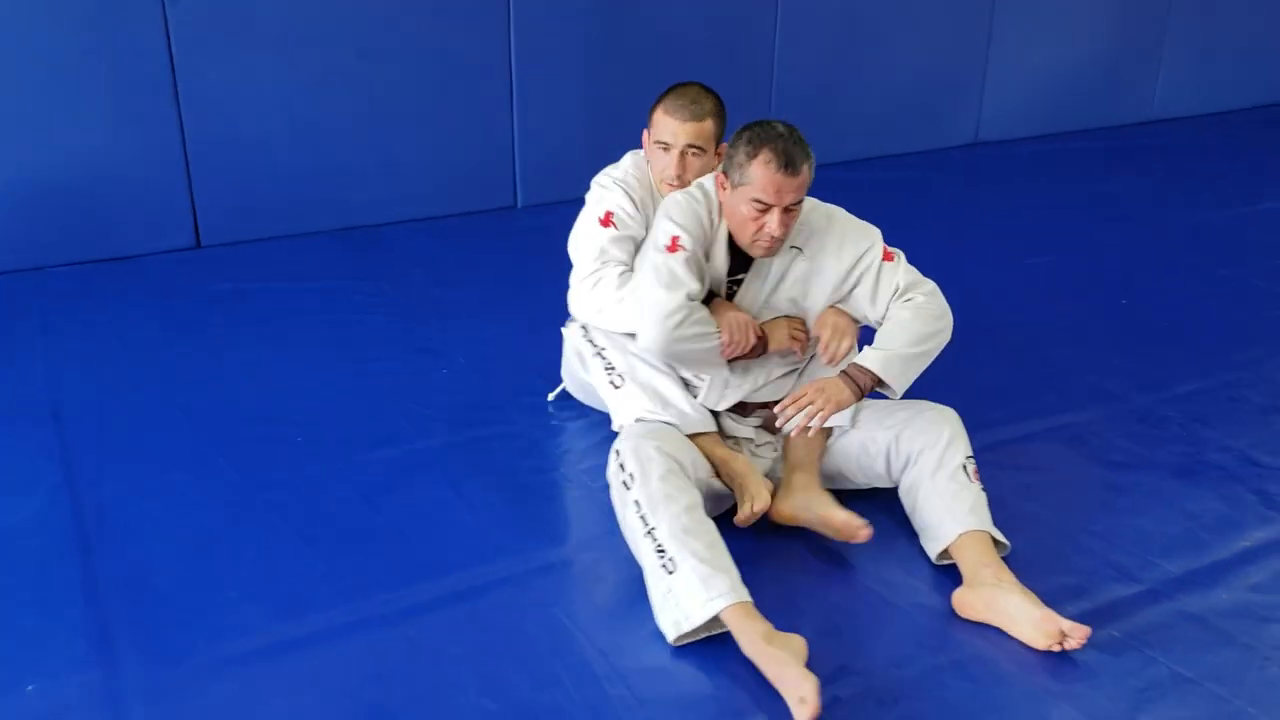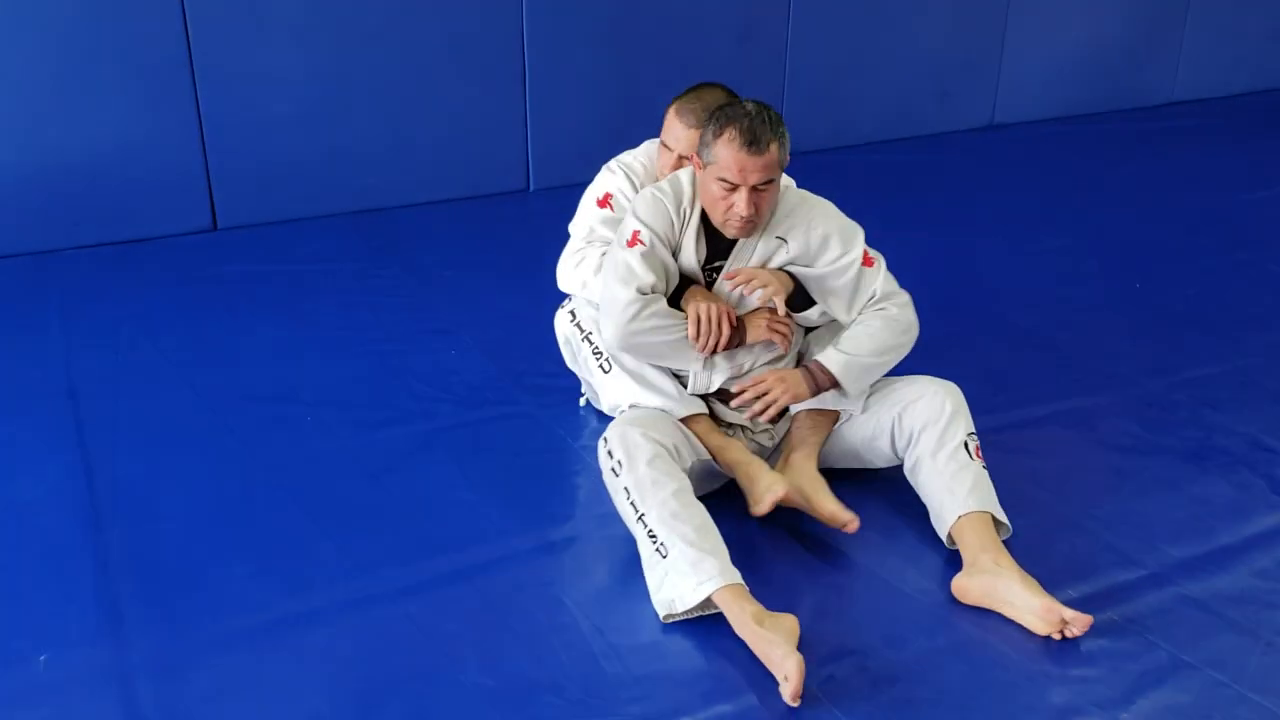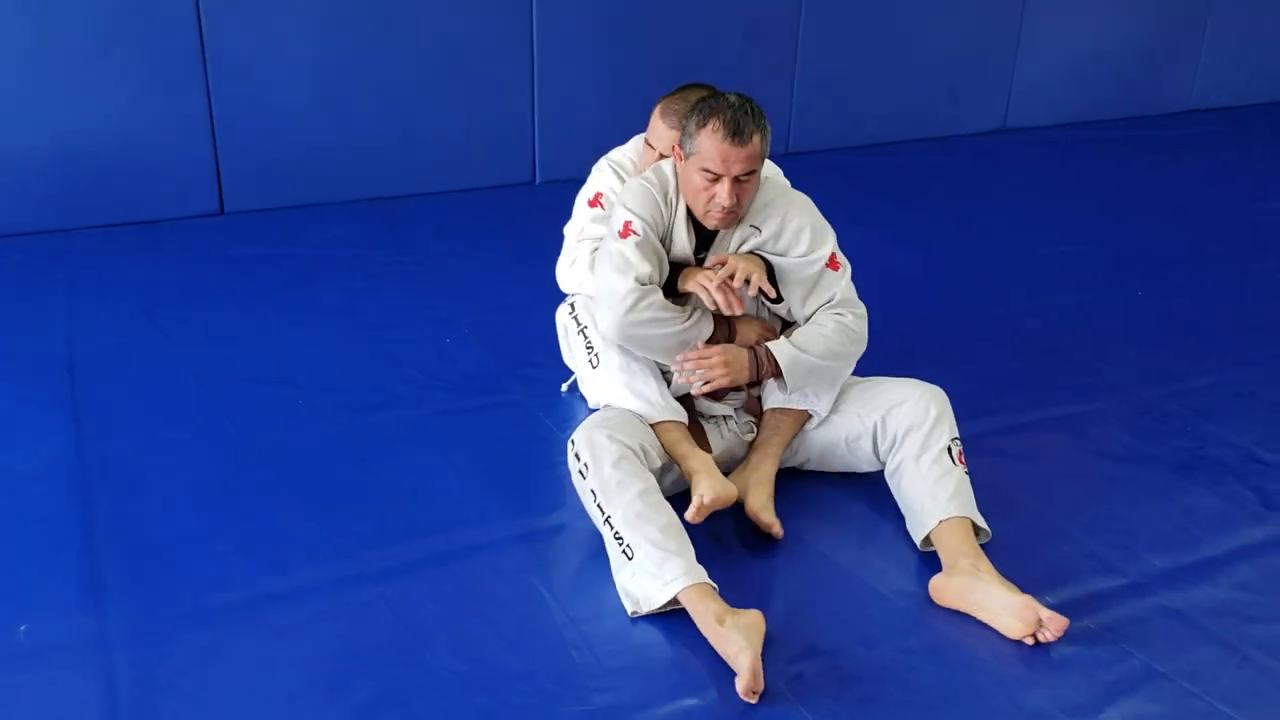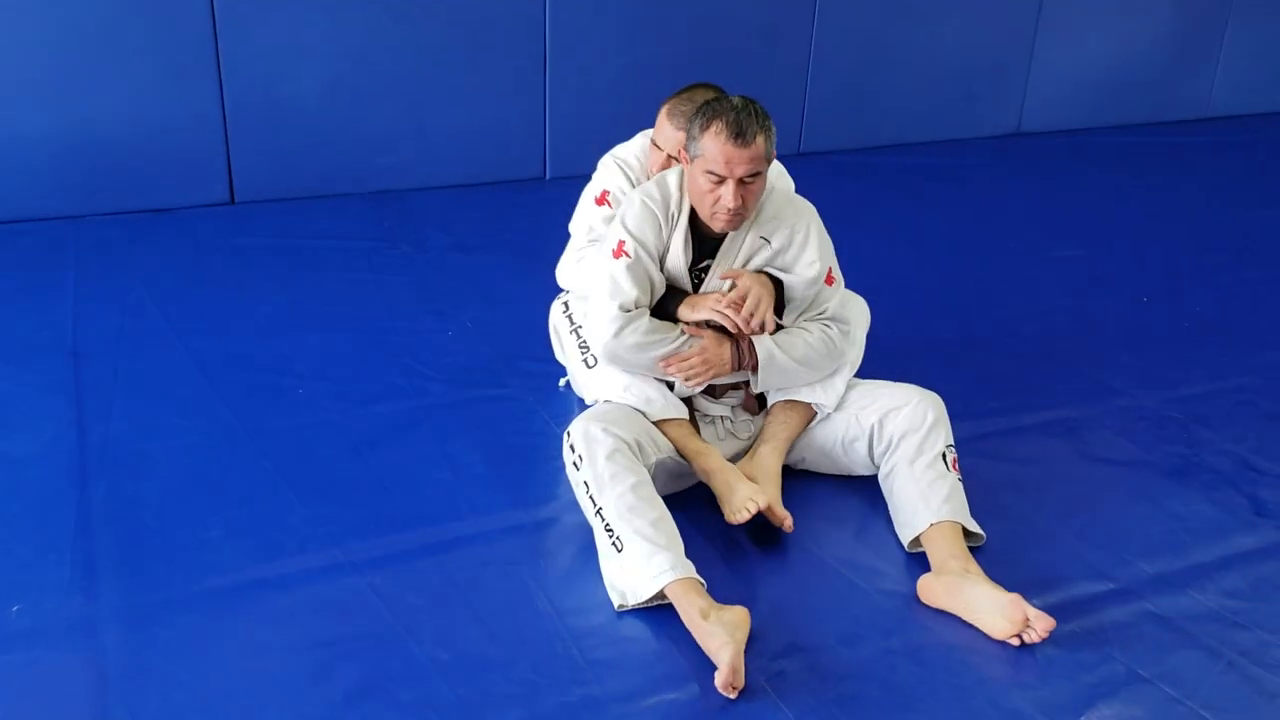
dt=0.3s
person 1, frame 1
left shoulder: (831, 231)
right shoulder: (686, 215)
left elbow: (926, 307)
right elbow: (662, 330)
left wrist: (853, 382)
left hip: (796, 422)
left knee: (934, 427)
right knee: (640, 457)
left ankle: (989, 582)
person 1, frame 2
left shoulder: (812, 220)
right shoulder: (659, 210)
left elbow: (892, 313)
right elbow: (623, 323)
left wrist: (811, 375)
left hip: (795, 406)
left knee: (934, 401)
right knee: (628, 443)
left ankle: (988, 565)
right ankle: (748, 618)
person 1, frame 3
left shoulder: (790, 212)
right shoulder: (645, 202)
left elbow: (845, 325)
right elbow: (623, 316)
left wrist: (757, 360)
right wrist: (719, 330)
left hip: (779, 403)
left knee: (918, 404)
right knee: (597, 445)
left ankle: (966, 570)
right ankle: (713, 616)
person 1, frame 4
left shoulder: (795, 220)
right shoulder: (646, 212)
left elbow: (827, 336)
right elbow: (613, 335)
right wrist: (703, 342)
left knee: (915, 410)
right knee: (592, 440)
left ankle: (953, 571)
right ankle: (699, 611)
person 2, frame 1
right shoulder: (619, 188)
right elbow: (594, 294)
left wrist: (838, 309)
right wrist: (702, 312)
left hip: (714, 355)
right hip: (629, 352)
right ankle: (729, 461)
person 2, frame 2
right shoulder: (628, 175)
right elbow: (578, 265)
left wrist: (788, 280)
right wrist: (681, 292)
right knee: (580, 316)
right ankle: (736, 458)
person 2, frame 3
left shoulder: (764, 180)
right shoulder: (621, 170)
right elbow: (576, 265)
right wrist: (680, 280)
right knee: (582, 314)
right ankle: (697, 465)
person 2, frame 4
left shoulder: (768, 177)
right shoulder: (625, 167)
right elbow: (582, 264)
left wrist: (770, 283)
right wrist: (679, 305)
left hip: (745, 349)
left knee: (851, 308)
right knee: (574, 311)
right ankle: (708, 462)
